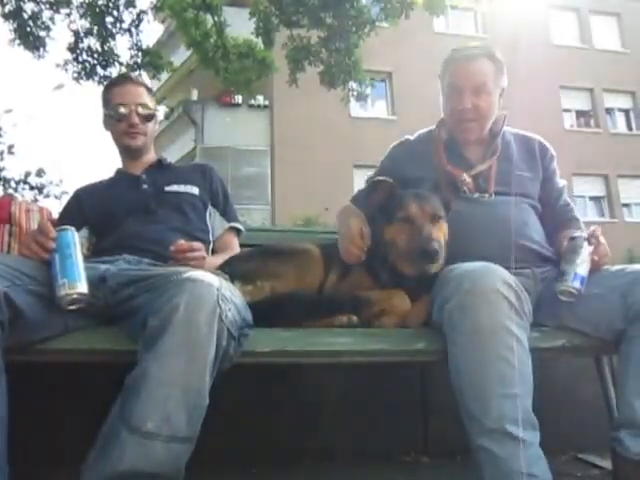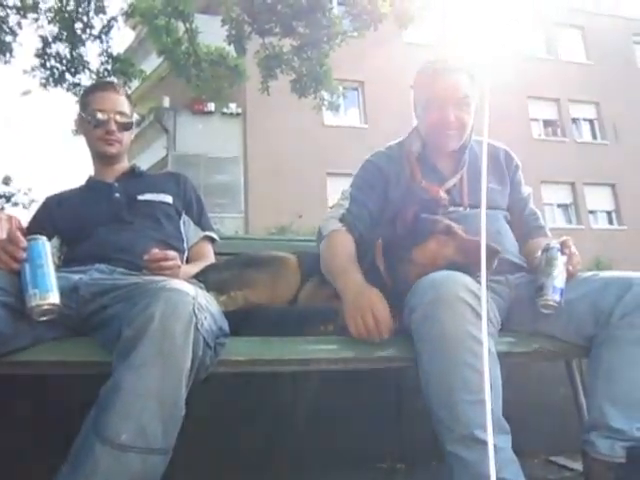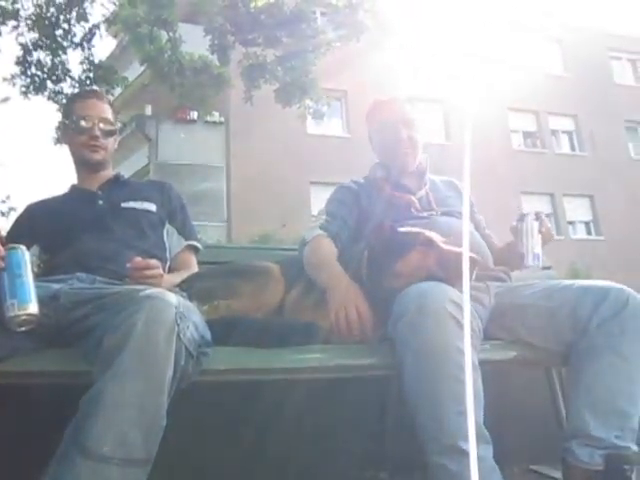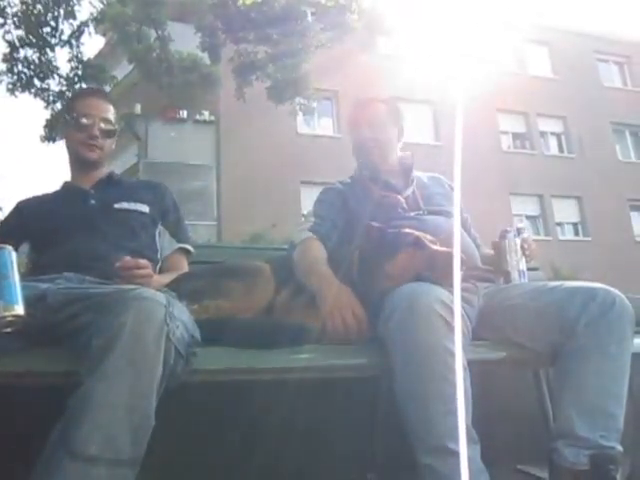
dt=1s
person 1, frame 1
left shoulder: (534, 150)
right shoulder: (411, 153)
left elbow: (562, 224)
right elbow: (357, 209)
right wrist: (352, 226)
left hip: (550, 280)
right hip: (467, 280)
right knee: (485, 287)
person 1, frame 2
left shoulder: (500, 159)
right shoulder: (385, 166)
left elbow: (531, 231)
right elbow: (338, 229)
right wrist: (354, 288)
left hip: (518, 286)
right hip: (441, 289)
right knee: (451, 294)
person 1, frame 3
left shoulder: (451, 188)
right shoulder: (356, 194)
right elbow: (317, 243)
left wrist: (520, 247)
right wrist: (338, 280)
left hip: (492, 291)
right hip: (424, 295)
right knee: (434, 304)
person 1, frame 4
left shoulder: (439, 185)
right shoulder: (342, 196)
right elbow: (307, 246)
right wrist: (328, 284)
left hip: (480, 291)
right hip: (413, 297)
left knee: (604, 305)
right knee: (424, 306)
person 2, frame 1
left shoulder: (200, 177)
right shoulder: (89, 195)
left elbow: (233, 253)
right elbow: (54, 247)
left wrist: (207, 263)
right wrist: (35, 245)
left hip: (168, 281)
right hip: (88, 278)
left knee: (200, 293)
person 2, frame 2
left shoulder: (173, 185)
right shoulder: (59, 204)
left elbow: (207, 261)
left wrist: (182, 272)
left hip: (141, 289)
right hip: (59, 288)
left knee: (176, 301)
person 2, frame 3
left shoulder: (158, 194)
right shoulder: (41, 211)
left elbow: (191, 273)
left wrist: (164, 281)
left hip: (127, 300)
right hip: (45, 297)
left knee: (158, 309)
person 2, frame 4
left shoulder: (152, 195)
right shoulder: (33, 208)
left elbow: (181, 275)
left wrist: (153, 281)
left hip: (116, 300)
right hip: (35, 296)
left knee: (146, 309)
